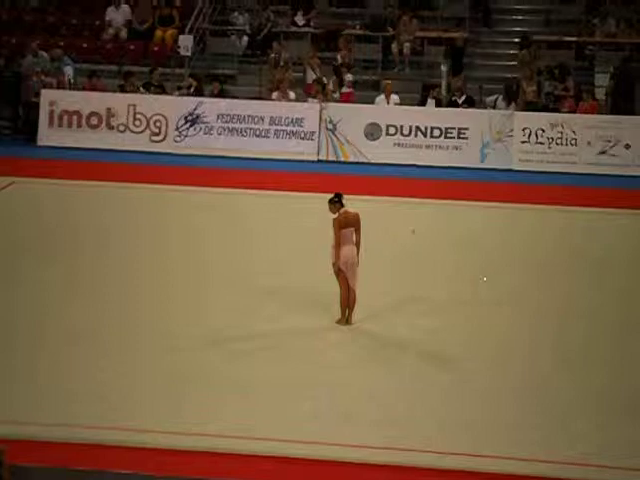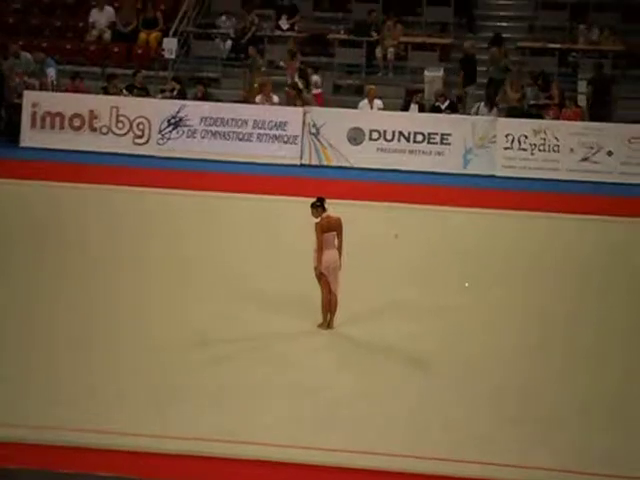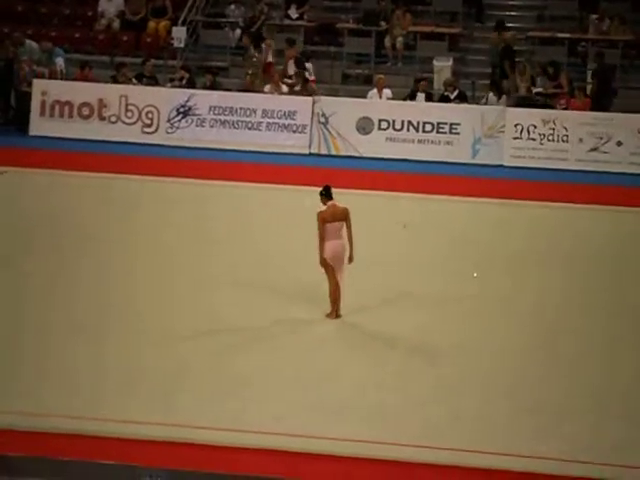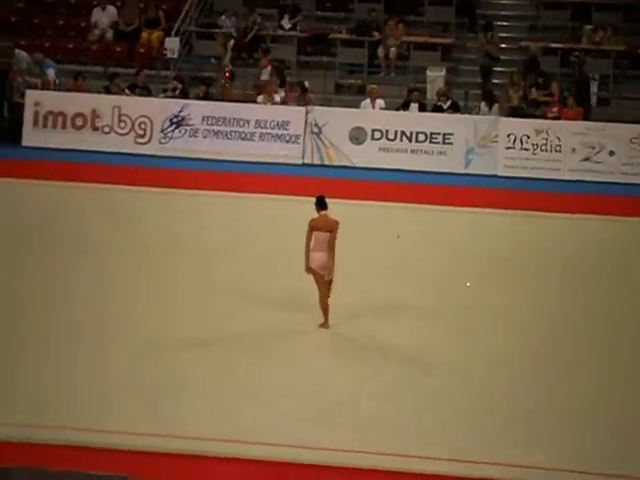
dt=0.5s
person 1, frame 1
left shoulder: (337, 220)
right shoulder: (356, 216)
left elbow: (337, 242)
right elbow: (358, 238)
left wrist: (336, 262)
right wrist: (357, 255)
left hip: (341, 253)
right hip: (352, 251)
left knee: (343, 287)
right knee: (352, 286)
left ankle: (343, 318)
right ankle: (350, 317)
person 1, frame 2
left shoulder: (319, 224)
right shoulder: (338, 220)
left elbow: (320, 246)
right elbow: (340, 242)
left wrist: (318, 266)
right wrist: (339, 260)
left hip: (323, 258)
right hip: (334, 256)
left knee: (325, 291)
right knee: (333, 291)
left ankle: (324, 322)
right ankle: (331, 321)
person 1, frame 3
left shoulder: (322, 214)
right shoulder: (345, 210)
left elbow: (321, 236)
right elbow: (349, 232)
left wrist: (321, 256)
right wrist: (351, 252)
left hip: (328, 247)
right hip: (340, 245)
left knee: (332, 281)
right knee: (337, 279)
left ankle: (333, 312)
right ankle: (338, 310)
person 1, frame 4
left shoulder: (312, 222)
right shoulder: (334, 223)
left elbow: (308, 243)
right elbow: (332, 244)
left wrist: (306, 263)
right wrist: (332, 264)
left hip: (315, 257)
right hip: (327, 257)
left knee: (322, 290)
right knee: (329, 274)
left ankle: (326, 321)
right ankle: (328, 290)
